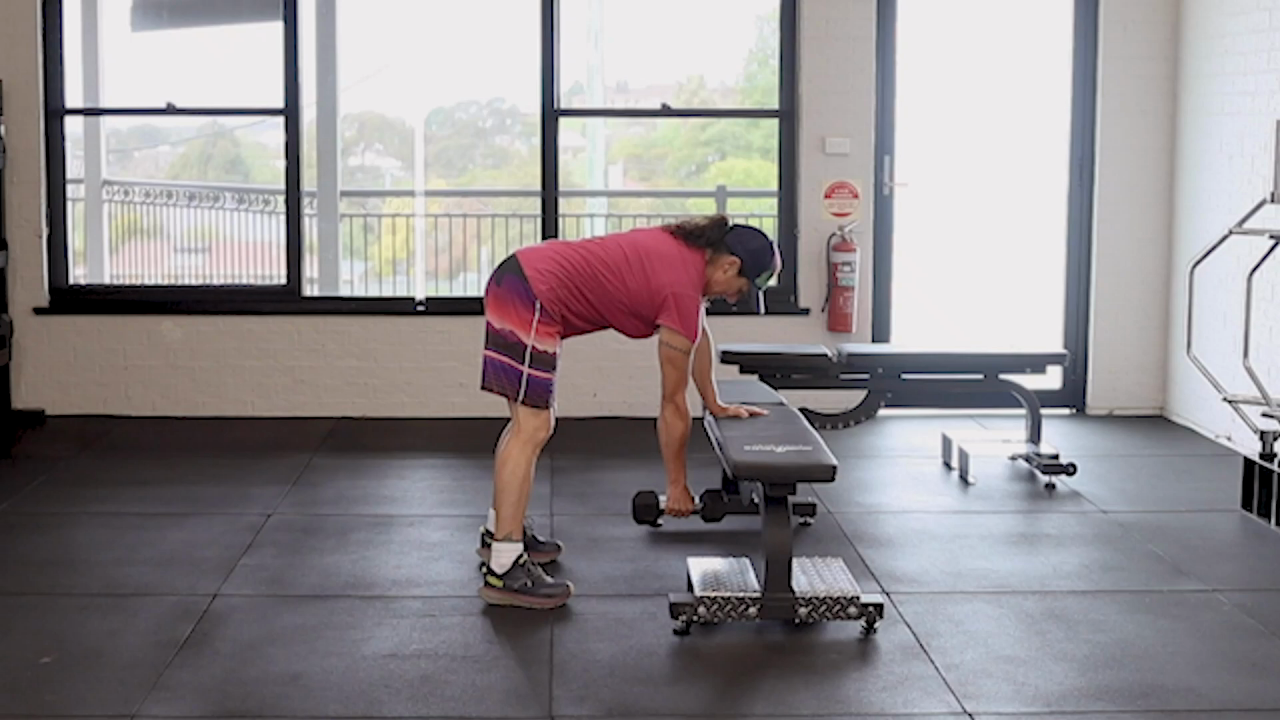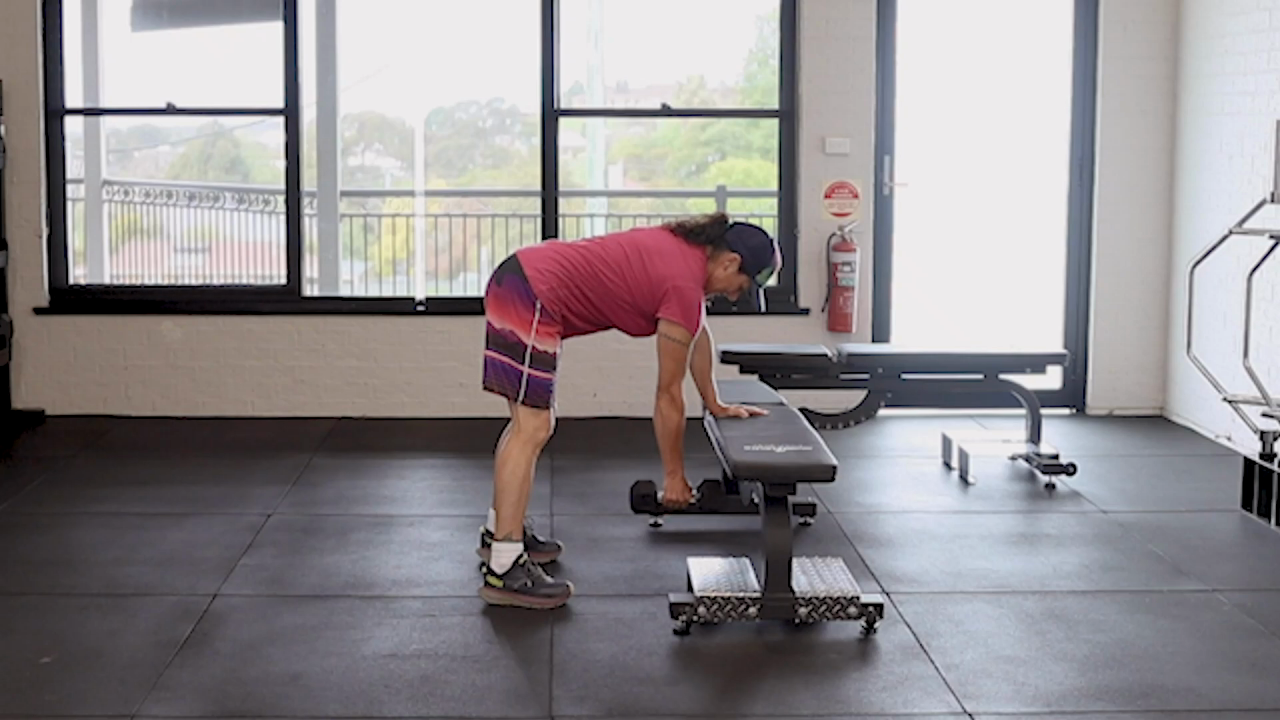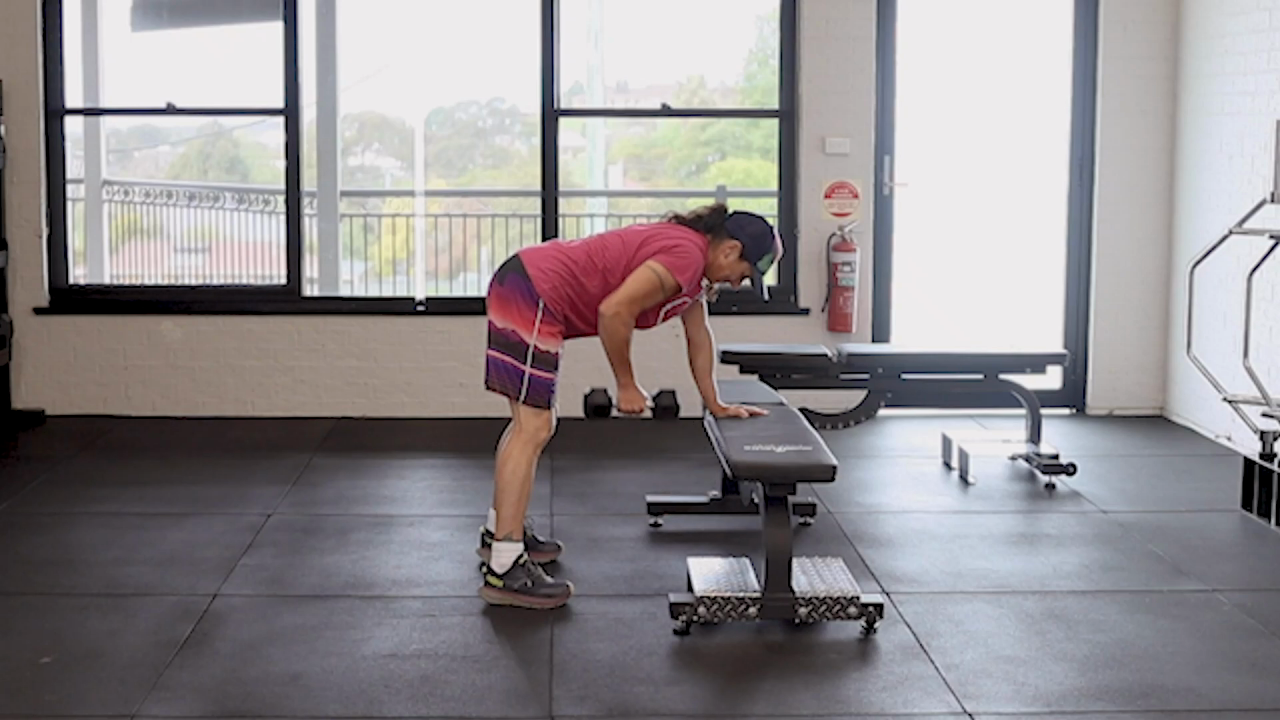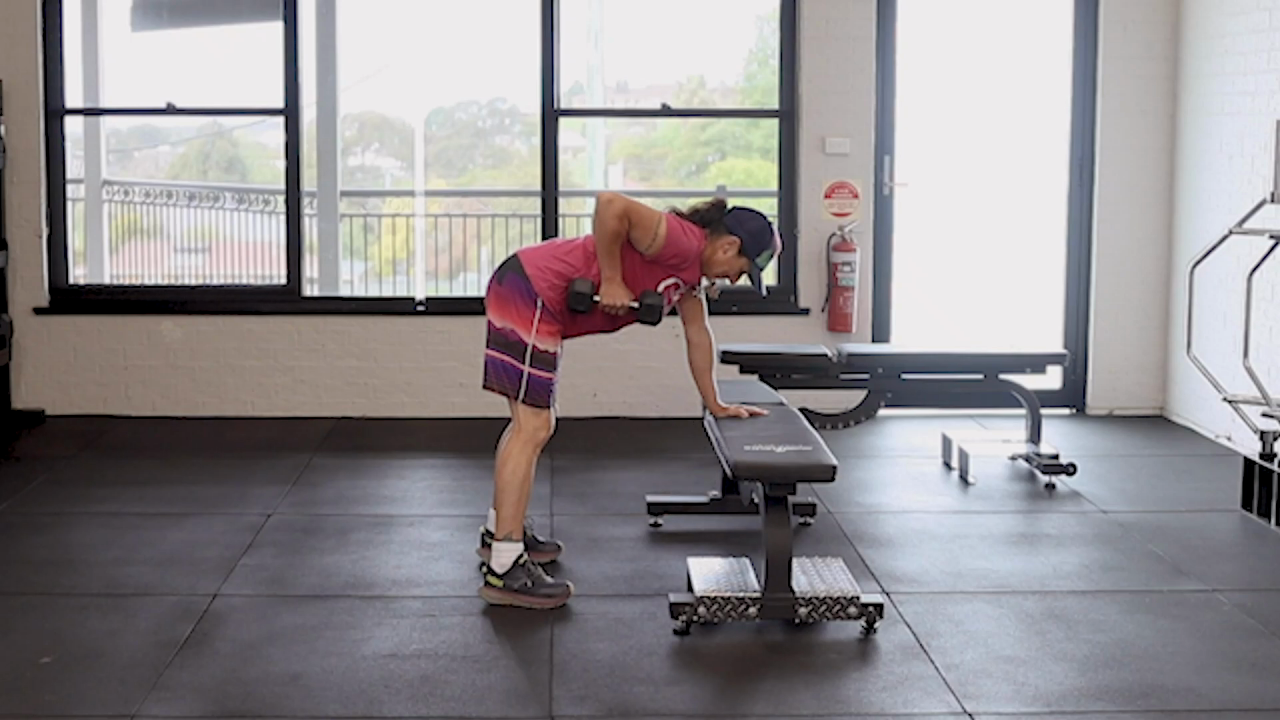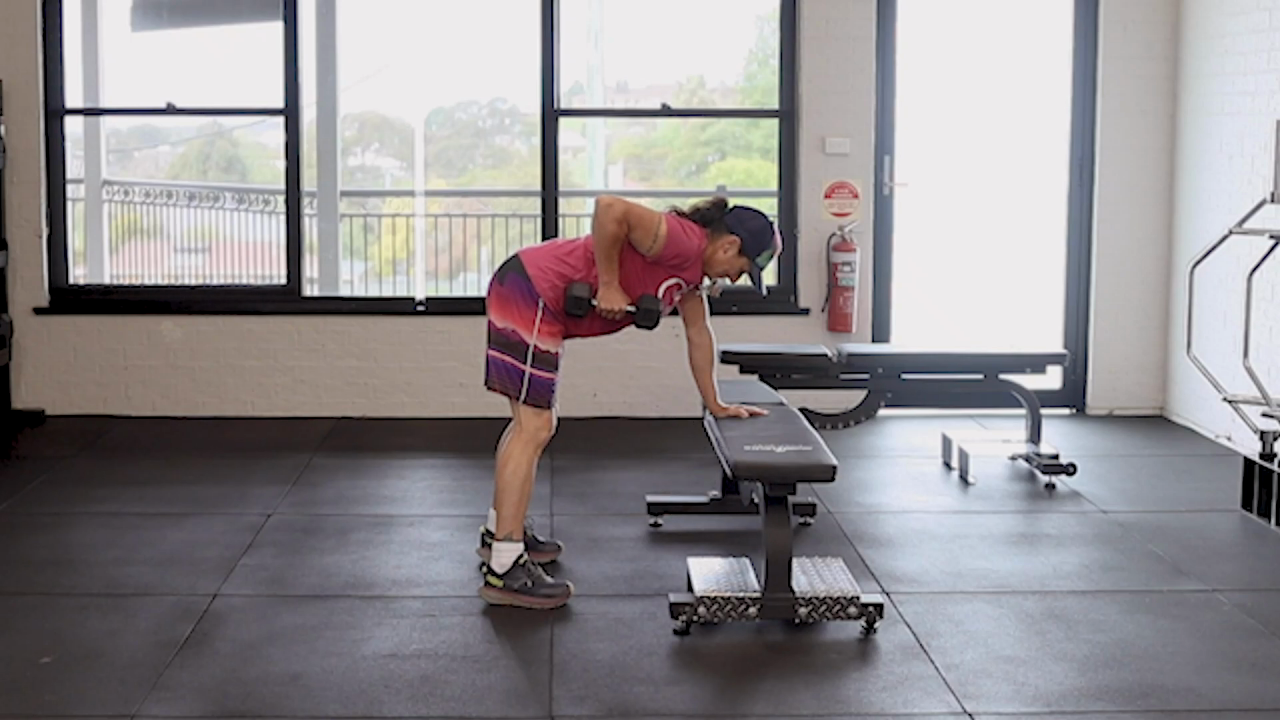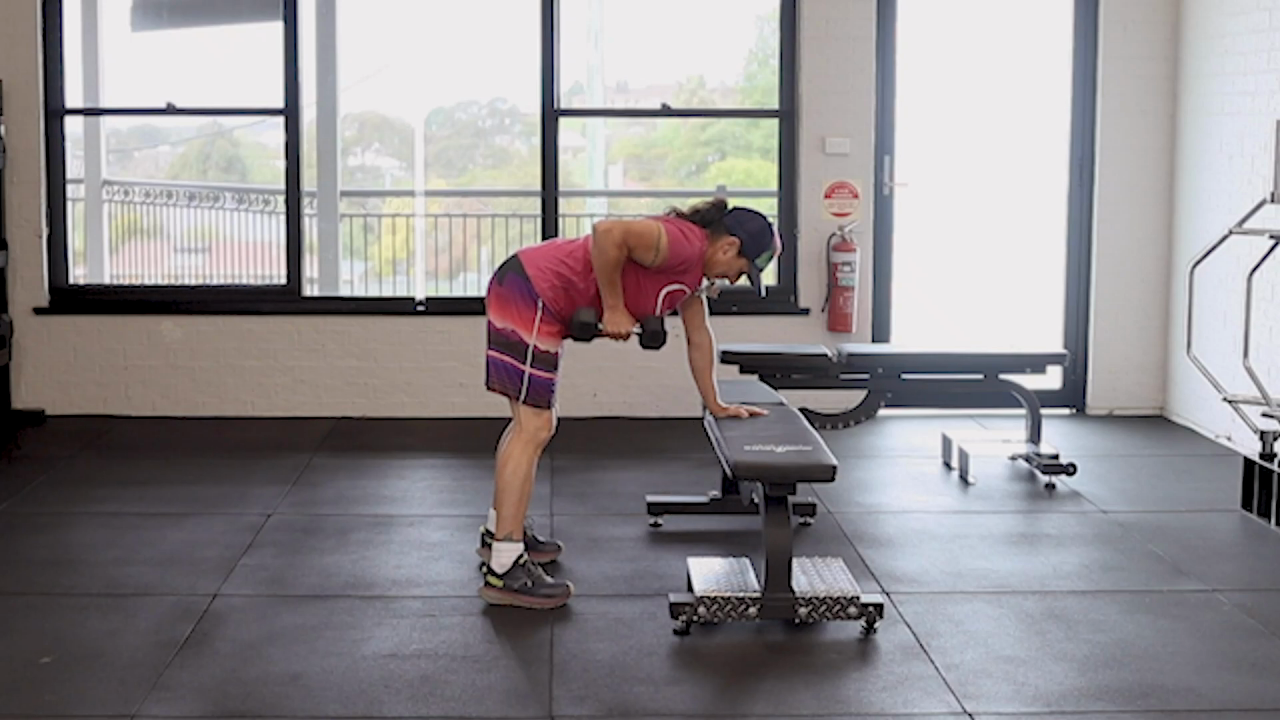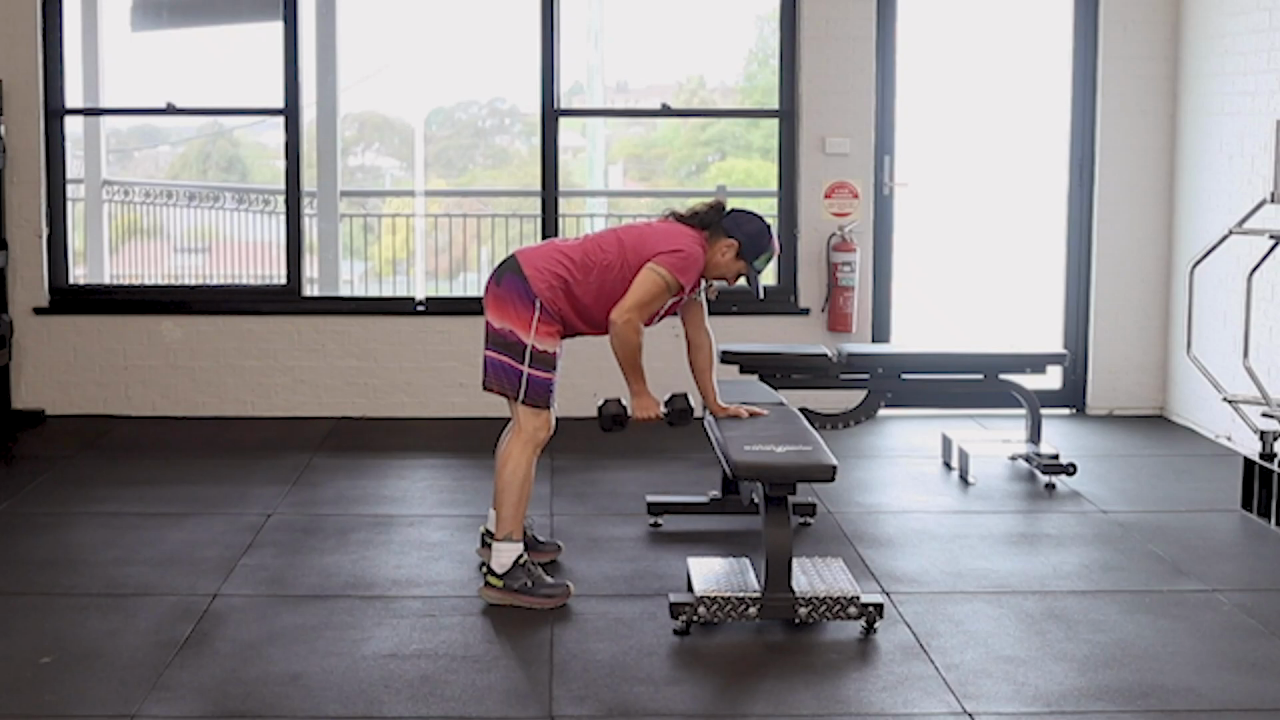
dt=0.5s
person 1, frame 1
left shoulder: (690, 253)
right shoulder: (682, 288)
left elbow: (698, 334)
right elbow: (672, 403)
left wrist: (716, 405)
right wrist: (677, 485)
left hip: (520, 282)
right hip: (530, 296)
left knee: (529, 421)
right knee: (532, 429)
left ankle: (499, 530)
right ankle: (504, 569)
person 1, frame 2
left shoulder: (690, 252)
right shoulder: (685, 286)
left elbow: (699, 335)
right elbow: (668, 394)
left wrist: (716, 405)
right wrist: (674, 477)
left hip: (522, 282)
right hip: (530, 296)
left knee: (528, 421)
right knee: (532, 429)
left ankle: (499, 530)
right ankle: (504, 569)
person 1, frame 3
left shoulder: (691, 253)
right shoulder: (685, 257)
left elbow: (698, 332)
right elbow: (613, 311)
left wrist: (715, 404)
right wrist: (627, 387)
left hip: (524, 288)
right hip: (531, 294)
left knee: (530, 421)
right knee: (534, 429)
left ankle: (499, 531)
right ankle: (504, 568)
person 1, frame 4
left shoulder: (692, 264)
right shoulder: (681, 243)
left elbow: (697, 333)
right elbow: (611, 204)
left wrist: (715, 404)
right wrist: (612, 281)
left hip: (528, 293)
right hip: (528, 292)
left knee: (529, 422)
right knee: (533, 430)
left ankle: (499, 531)
right ankle: (504, 569)
person 1, frame 5
left shoulder: (693, 264)
right shoulder: (682, 243)
left elbow: (698, 333)
right elbow: (609, 208)
left wrist: (715, 404)
right wrist: (609, 284)
left hip: (530, 295)
right hip: (530, 293)
left knee: (531, 422)
right knee: (535, 429)
left ankle: (500, 530)
right ankle: (505, 568)
person 1, frame 6
left shoulder: (693, 261)
right shoulder: (683, 245)
left elbow: (697, 333)
right elbow: (606, 232)
left wrist: (714, 404)
right wrist: (614, 307)
left hip: (529, 293)
right hip: (529, 294)
left knee: (530, 421)
right knee: (534, 429)
left ankle: (500, 530)
right ankle: (504, 569)
person 1, frame 7
left shoulder: (691, 255)
right shoulder: (685, 256)
left elbow: (698, 334)
right elbow: (622, 320)
left wrist: (715, 404)
right wrist: (640, 393)
left hip: (524, 291)
right hip: (528, 295)
left knee: (530, 422)
right knee: (533, 429)
left ankle: (500, 531)
right ankle: (505, 570)
